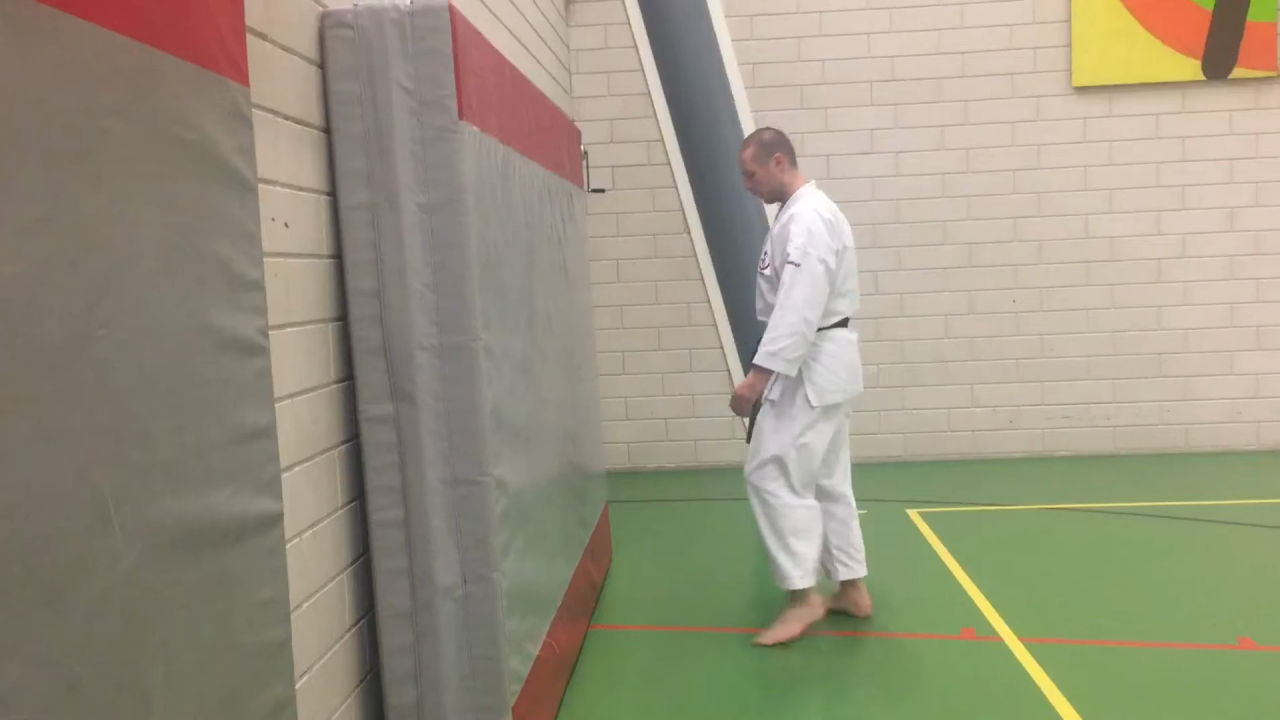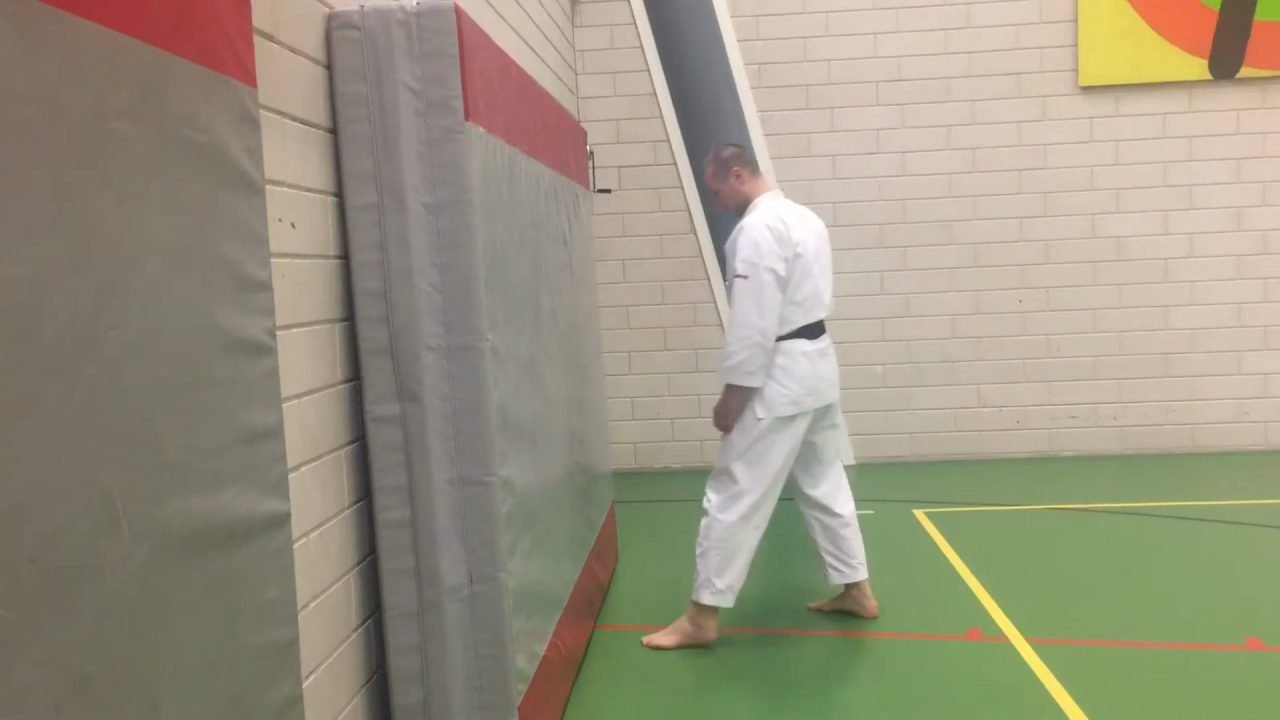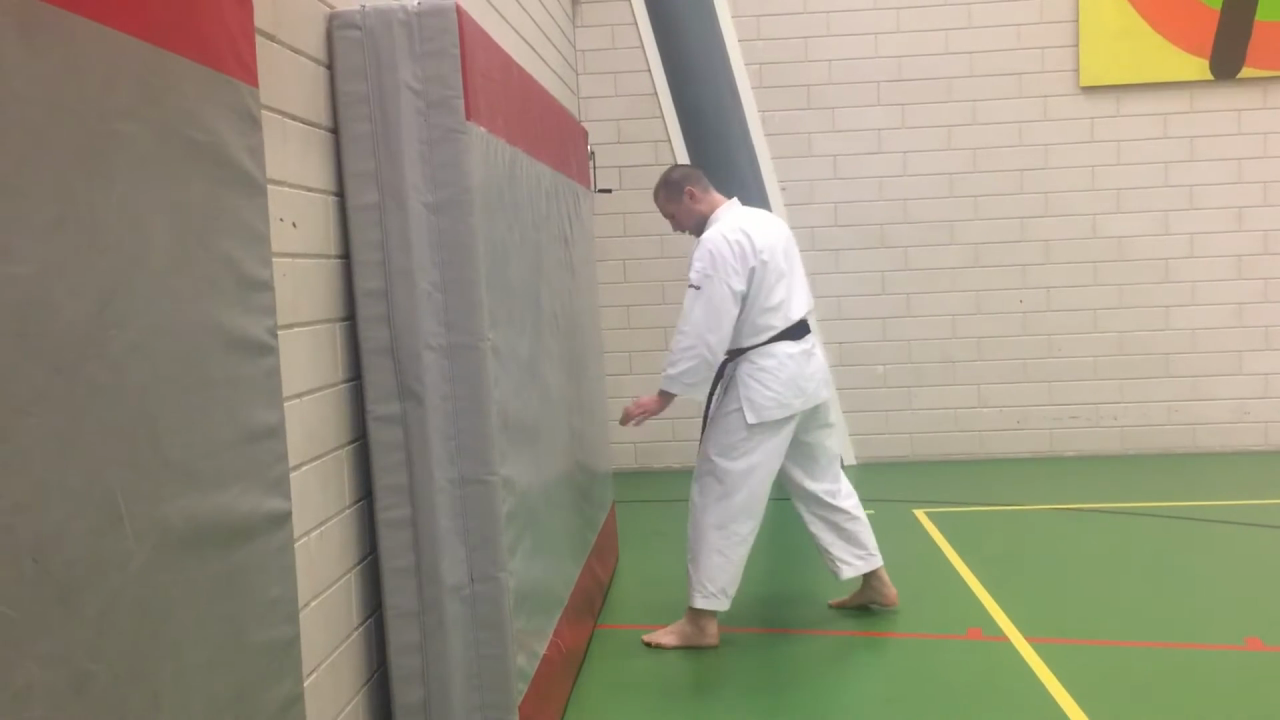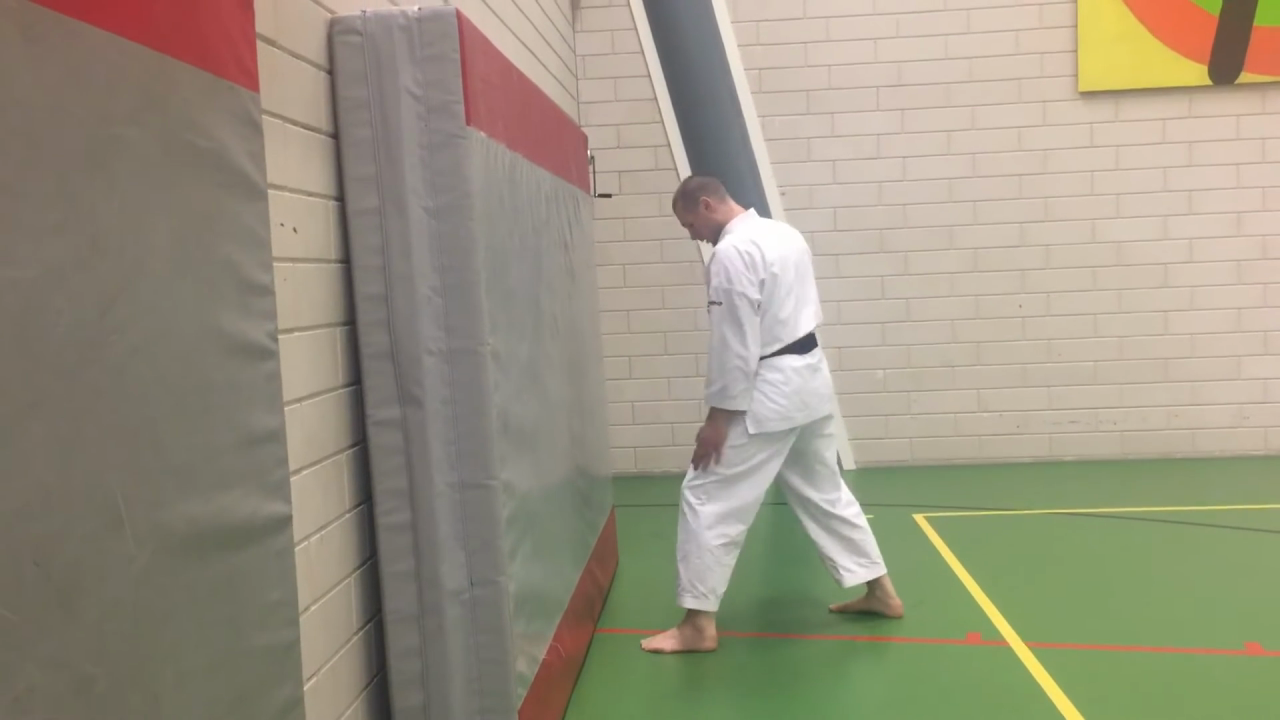
dt=0.3s
person 1, frame 1
left shoulder: (806, 219)
right shoulder: (807, 213)
left elbow: (797, 310)
left wrist: (758, 375)
right wrist: (769, 371)
left hip: (811, 366)
right hip: (820, 361)
left knee: (772, 474)
right knee: (827, 480)
left ankle: (804, 595)
right ankle: (851, 588)
person 1, frame 2
left shoulder: (756, 230)
right shoulder: (802, 218)
left elbow: (751, 324)
left wrist: (733, 389)
left hip: (780, 376)
right hip: (816, 365)
left knee: (736, 492)
right knee: (823, 484)
left ankle: (703, 615)
right ankle: (856, 590)
person 1, frame 3
left shoulder: (719, 243)
right shoulder: (767, 223)
left elbow: (702, 332)
left wrist: (664, 396)
left hip: (763, 378)
right hip: (804, 364)
left knee: (722, 494)
right knee: (823, 481)
left ankle: (702, 618)
right ankle: (875, 580)
person 1, frame 4
left shoulder: (732, 253)
right shoulder: (786, 235)
left elbow: (735, 347)
left wrist: (718, 420)
left hip: (769, 390)
right hip: (809, 377)
left knee: (709, 499)
right knee: (825, 491)
left ankle: (698, 623)
right ankle: (880, 591)
